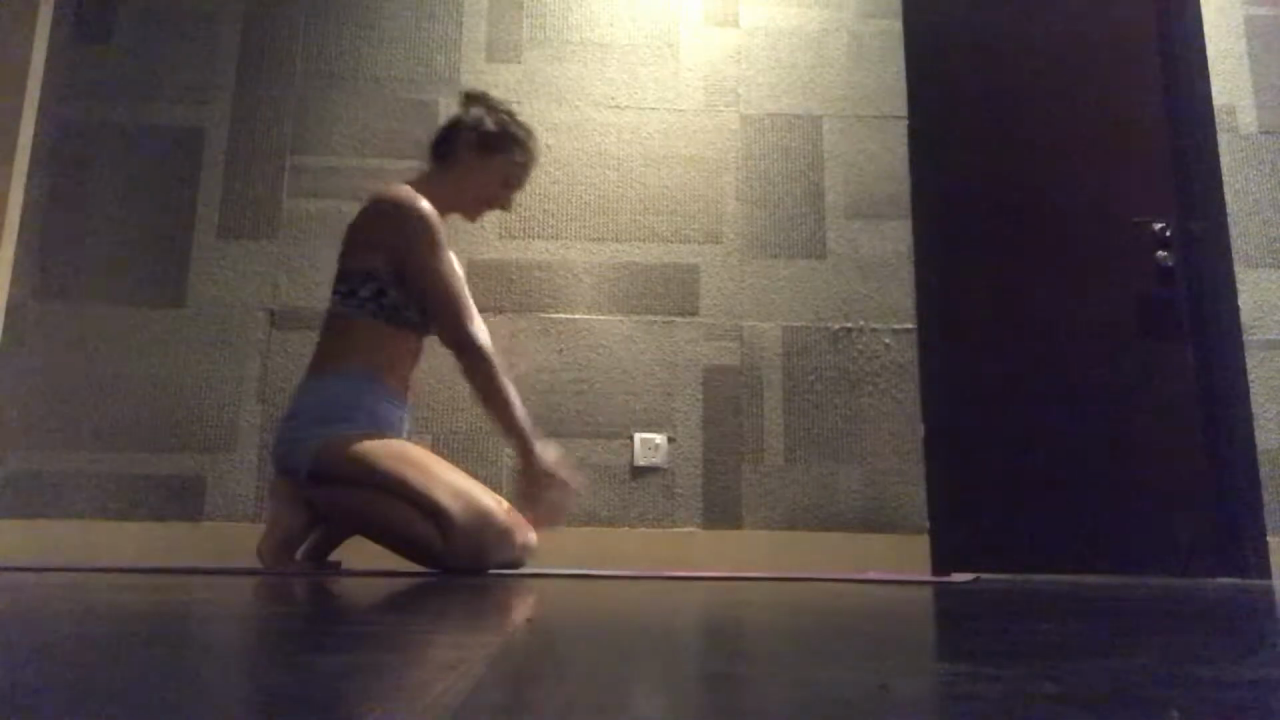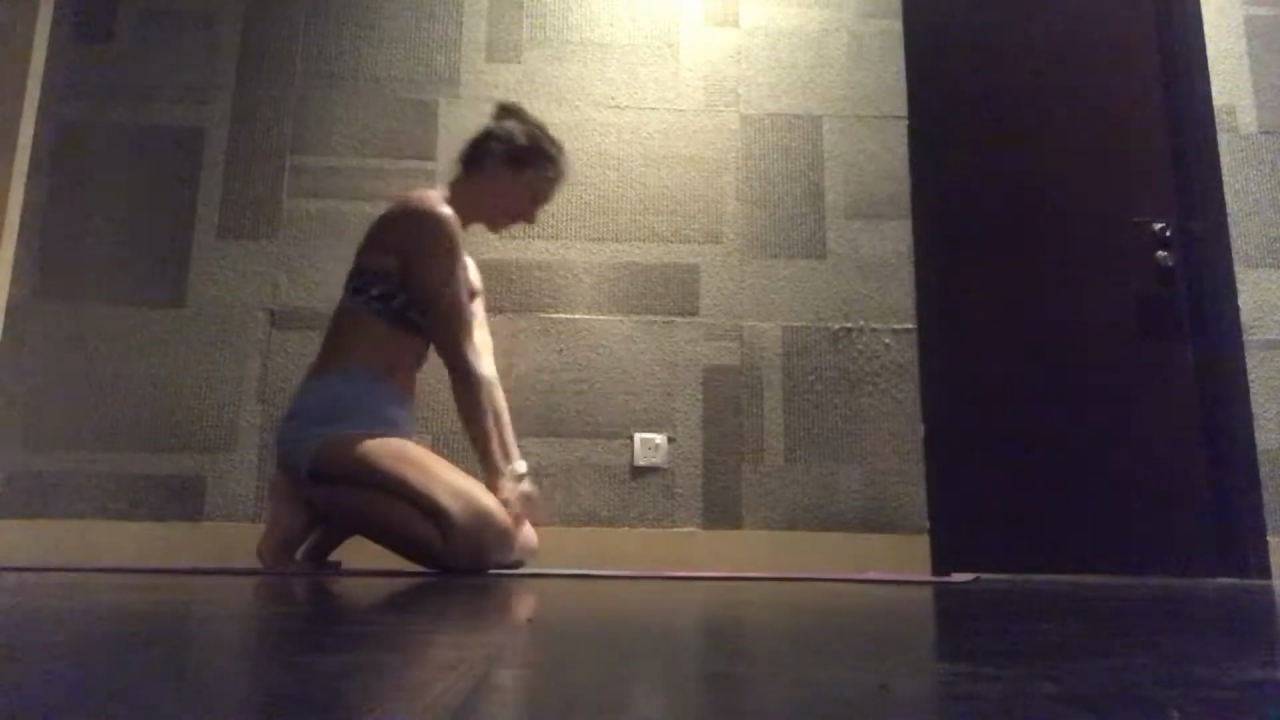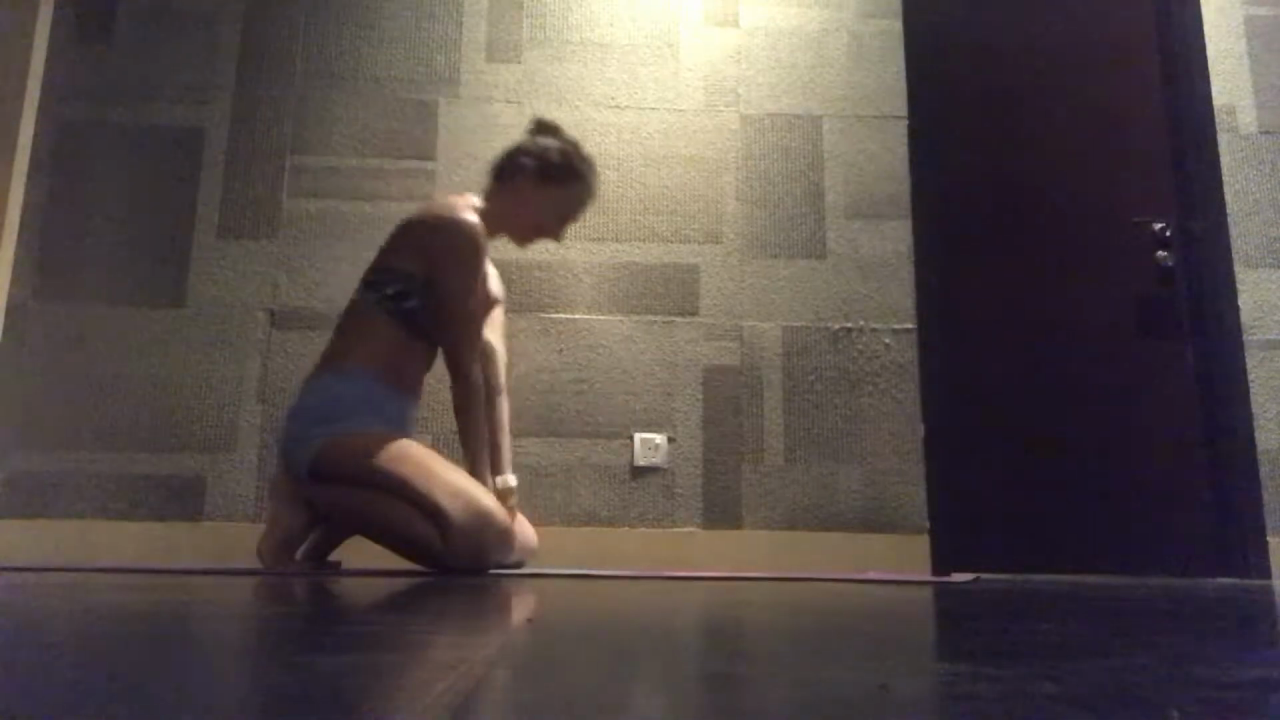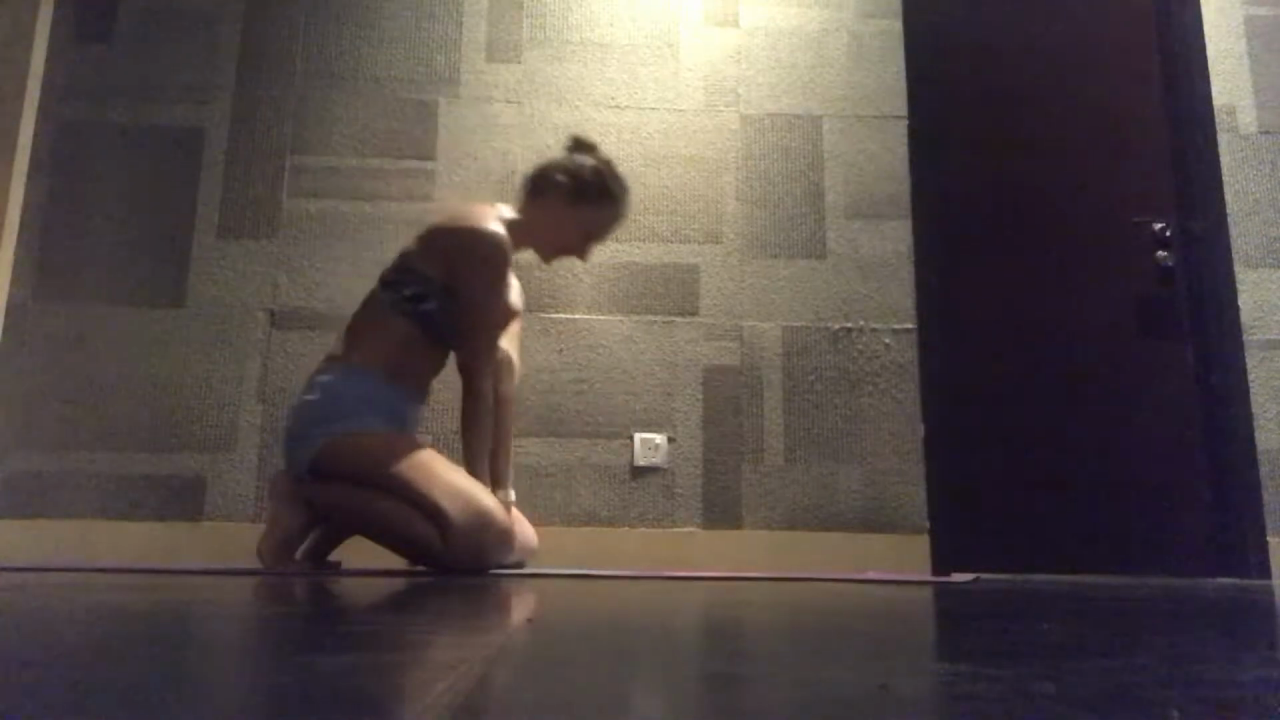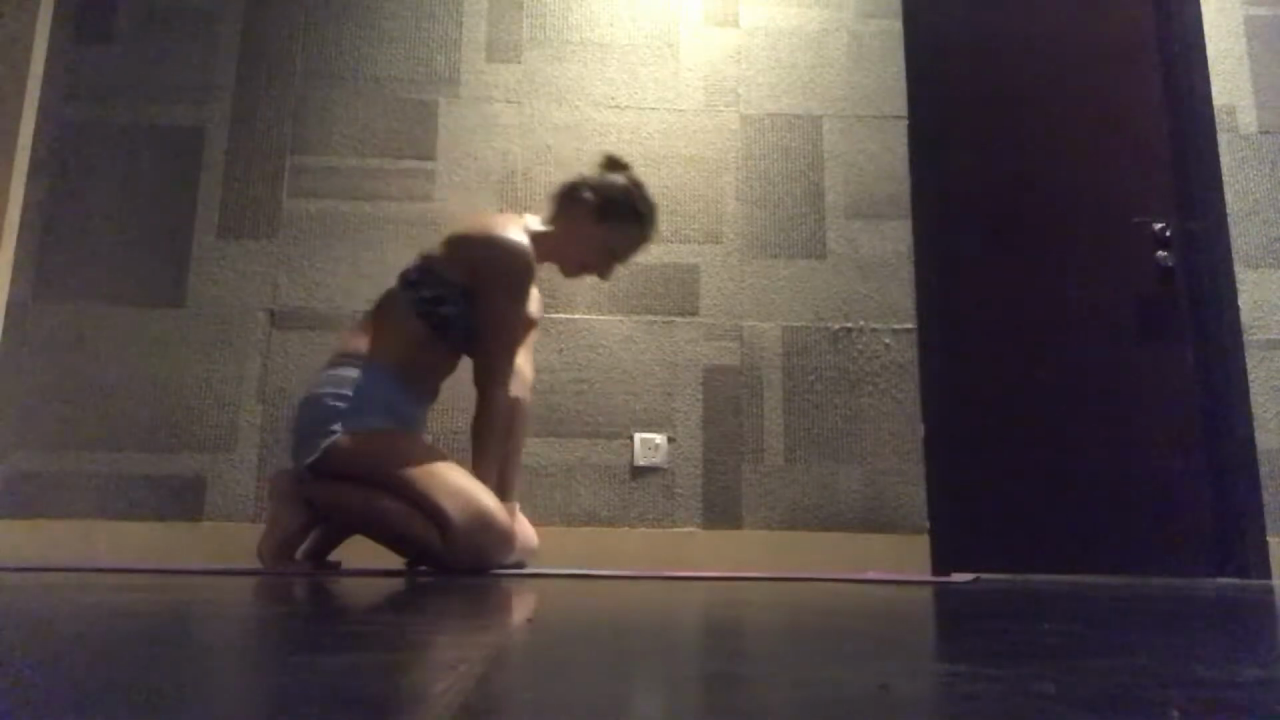
dt=0.1s
person 1, frame 1
left shoulder: (444, 260)
right shoulder: (405, 211)
left elbow: (480, 358)
right elbow: (468, 343)
left wrist: (533, 452)
right wrist: (534, 451)
left hip: (377, 428)
right hip: (334, 425)
left knee: (516, 539)
right knee: (489, 537)
left ankle: (330, 519)
right ankle: (314, 501)
person 1, frame 2
left shoulder: (463, 271)
right shoulder: (432, 220)
left elbow: (482, 373)
right elbow: (460, 361)
left wrist: (511, 471)
right wrist: (499, 475)
left hip: (377, 429)
right hip: (336, 424)
left knee: (516, 539)
right knee: (487, 536)
left ankle: (330, 517)
right ankle: (312, 503)
person 1, frame 3
left shoulder: (490, 282)
right shoulder: (457, 227)
left elbow: (492, 382)
right elbow: (466, 370)
left wrist: (501, 483)
right wrist: (482, 488)
left hip: (377, 427)
right hip: (337, 417)
left knee: (517, 541)
right knee: (488, 536)
left ankle: (326, 512)
right ankle: (307, 497)
person 1, frame 4
left shoulder: (508, 290)
right shoulder: (483, 237)
left elbow: (502, 390)
right elbow: (478, 382)
left wrist: (499, 496)
right wrist: (483, 497)
left hip: (382, 426)
right hip: (344, 415)
left knee: (519, 541)
right knee: (488, 536)
left ankle: (333, 517)
right ankle: (310, 498)
person 1, frame 5
left shoulder: (528, 305)
right shoulder: (509, 249)
left elbow: (513, 400)
right elbow: (494, 393)
left wrist: (499, 502)
right wrist: (490, 504)
left hip: (384, 417)
right hip: (347, 412)
left knee: (518, 541)
right knee: (487, 537)
left ankle: (328, 505)
right ankle: (306, 493)
